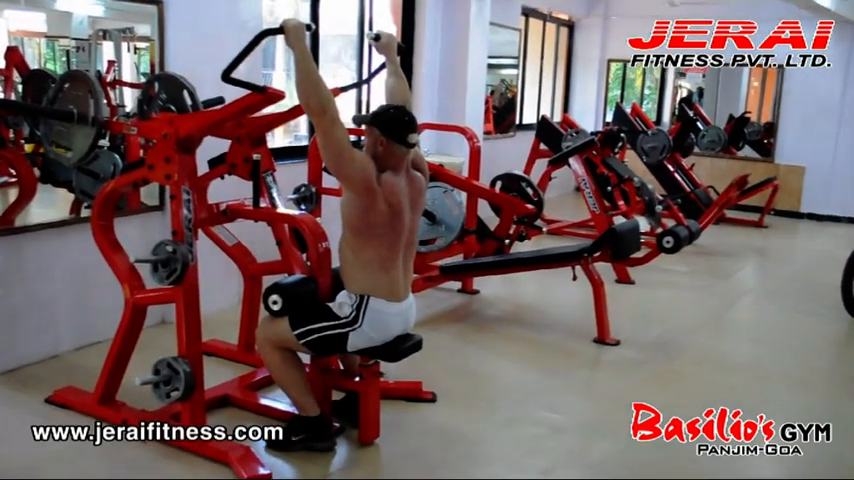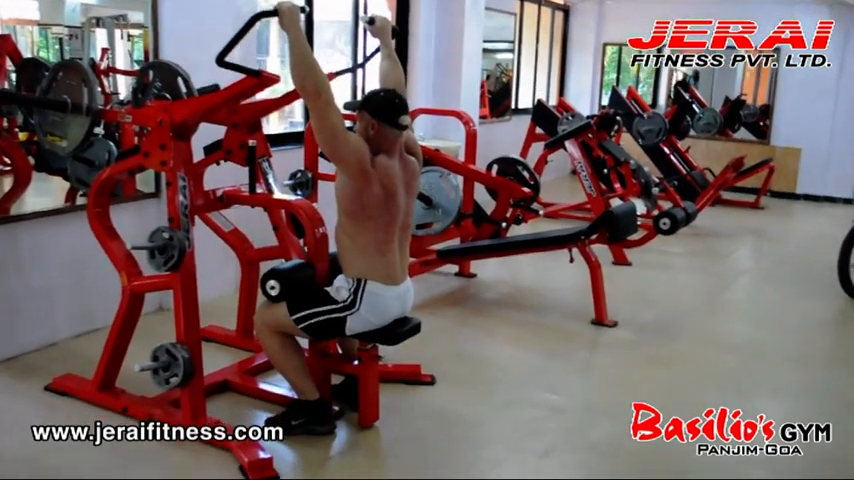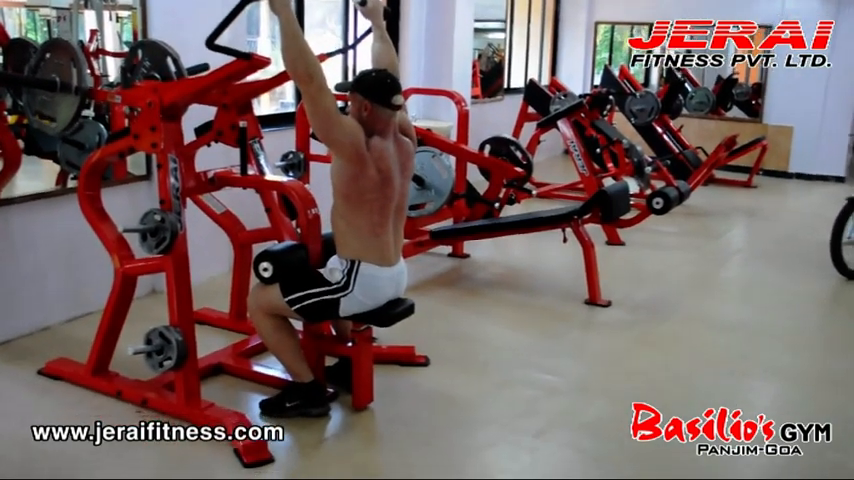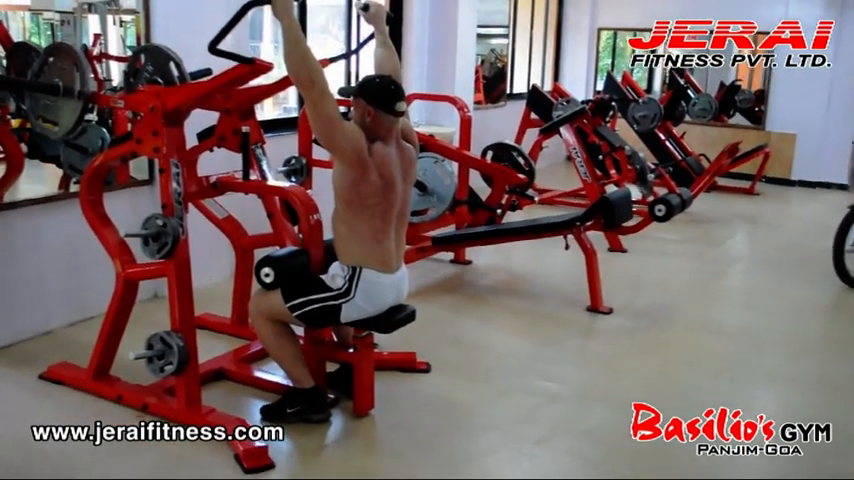
dt=0.5s
person 1, frame 1
left shoulder: (368, 181)
right shoulder: (417, 175)
left elbow: (323, 114)
right elbow: (400, 115)
left wrist: (298, 43)
right wrist: (391, 57)
left hip: (373, 317)
right hip: (403, 312)
left knee: (267, 334)
right knee: (329, 309)
left ankle: (314, 425)
right ankle: (360, 395)
person 1, frame 2
left shoulder: (361, 165)
right shoulder: (410, 159)
left elbow: (317, 97)
right elbow: (394, 98)
right wrist: (384, 40)
left hip: (371, 301)
right hip: (401, 295)
left knee: (266, 320)
right knee: (332, 294)
left ankle: (314, 410)
right ankle: (359, 379)
person 1, frame 3
left shoulder: (356, 146)
right shoulder: (405, 139)
left elbow: (310, 81)
right elbow: (387, 81)
left hip: (364, 281)
right hip: (395, 275)
left knee: (259, 301)
right knee: (322, 274)
left ankle: (308, 390)
right ankle: (353, 363)
person 1, frame 4
left shoulder: (358, 152)
right shoulder: (407, 145)
left elbow: (312, 87)
right elbow: (390, 86)
left hip: (367, 289)
right hip: (396, 282)
left knee: (260, 307)
right knee: (321, 283)
left ankle: (309, 396)
right ankle: (353, 370)
